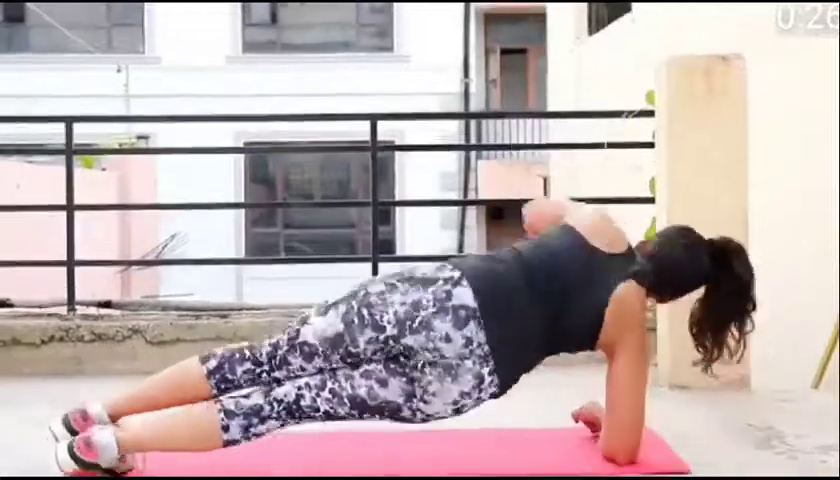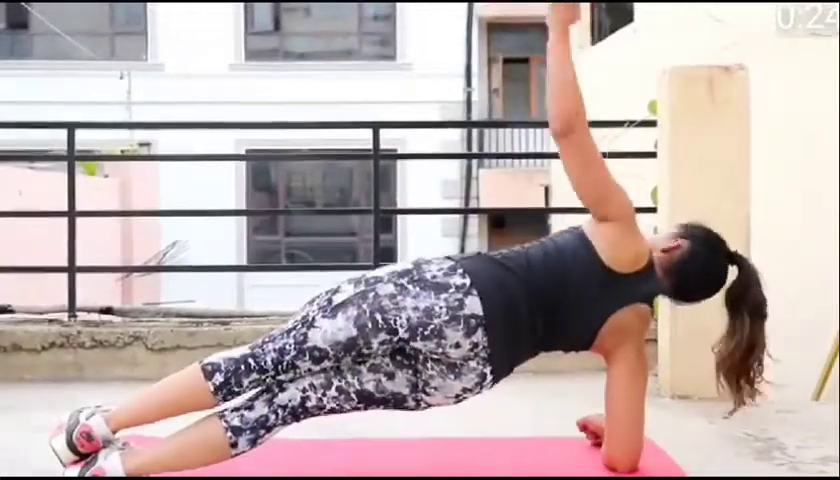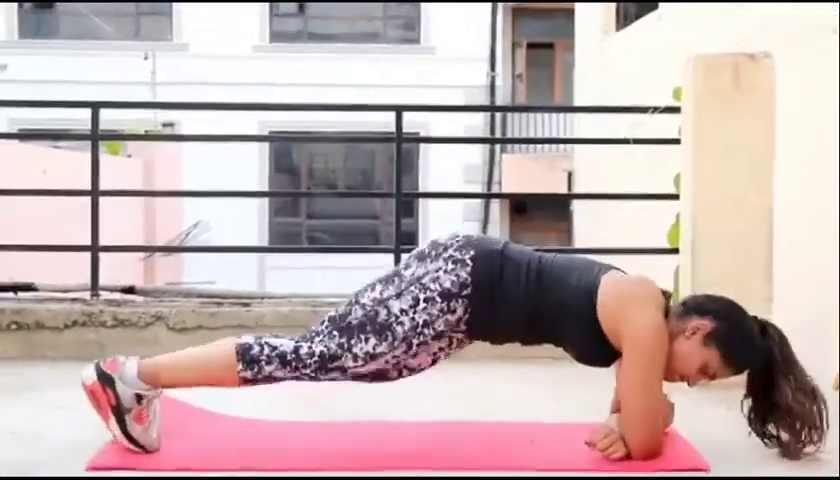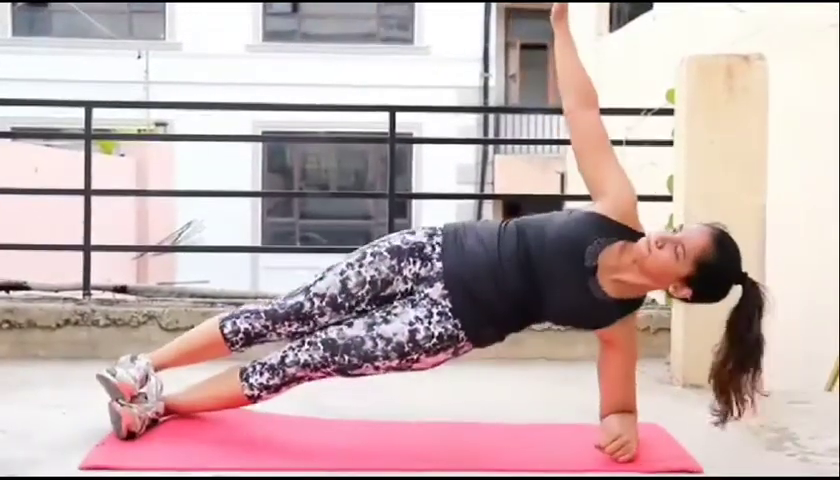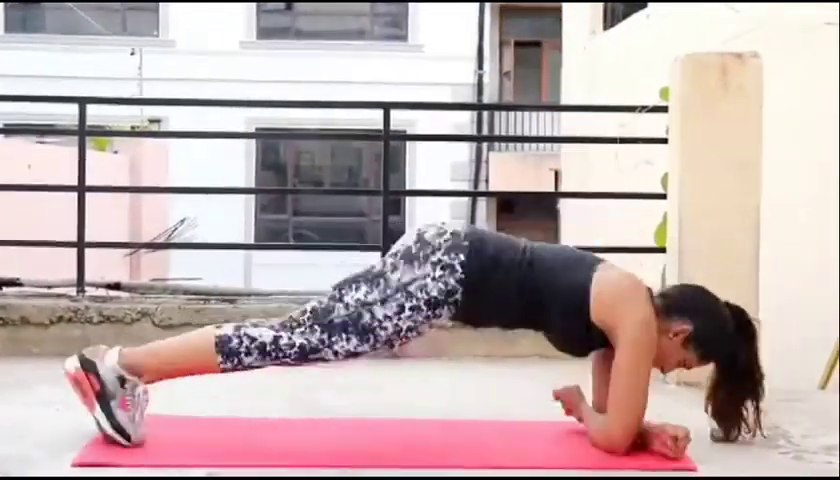
dt=1s
person 1, frame 1
left shoulder: (598, 226)
right shoulder: (632, 316)
left elbow: (532, 214)
right wrist: (600, 416)
left hip: (433, 291)
right hip: (458, 370)
left knee: (263, 365)
right knee: (288, 400)
left ankle: (100, 414)
person 1, frame 2
left shoulder: (625, 233)
right shoulder: (630, 334)
left elbow: (568, 129)
left hip: (438, 293)
right hip: (461, 364)
left knee: (259, 366)
right knee: (289, 403)
person 1, frame 3
left shoulder: (643, 313)
right shoulder: (646, 319)
left elbow: (628, 413)
right elbow: (645, 440)
left wrist: (629, 418)
right wrist: (658, 415)
left hip: (463, 293)
right hip: (458, 274)
left knee: (330, 359)
right knee: (317, 354)
left ankle: (145, 378)
right ankle: (135, 374)
person 1, frame 4
left shoulder: (620, 320)
right shoulder: (619, 209)
left elbow: (618, 404)
right elbow: (582, 109)
left wrist: (621, 425)
left hip: (451, 321)
right hip: (436, 252)
left knee: (313, 358)
right knee: (290, 318)
left ankle: (157, 403)
right ankle: (146, 370)
person 1, frame 5
left shoulder: (616, 320)
right shoulder: (632, 303)
left elbow: (617, 429)
right elbow: (613, 430)
left wrist: (652, 434)
right wrist: (583, 407)
left hip: (442, 285)
right hip: (441, 265)
left knee: (295, 342)
right knee: (294, 342)
left ankle: (128, 378)
right ankle: (115, 366)
